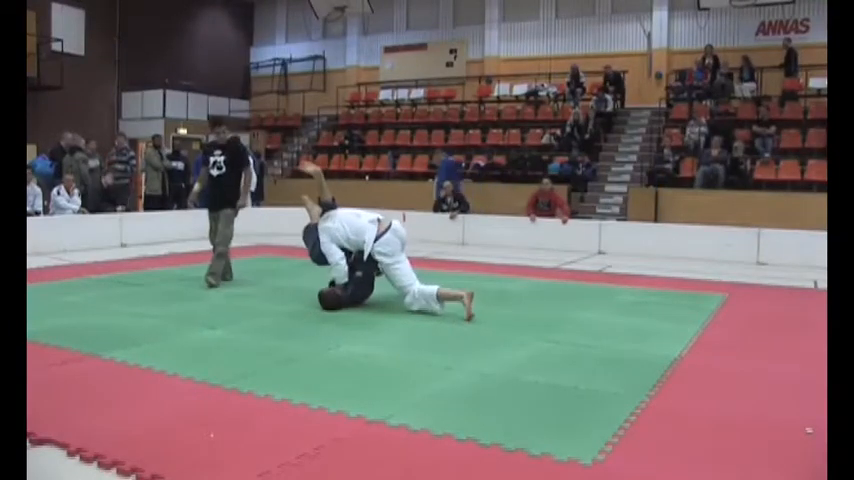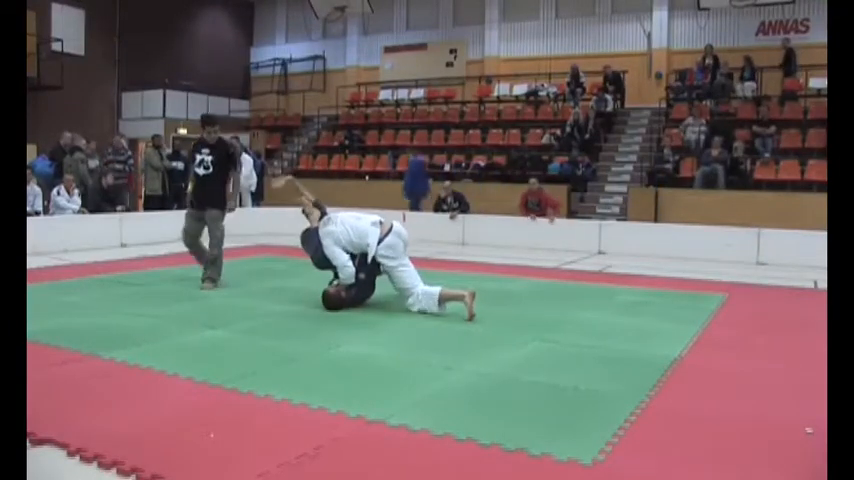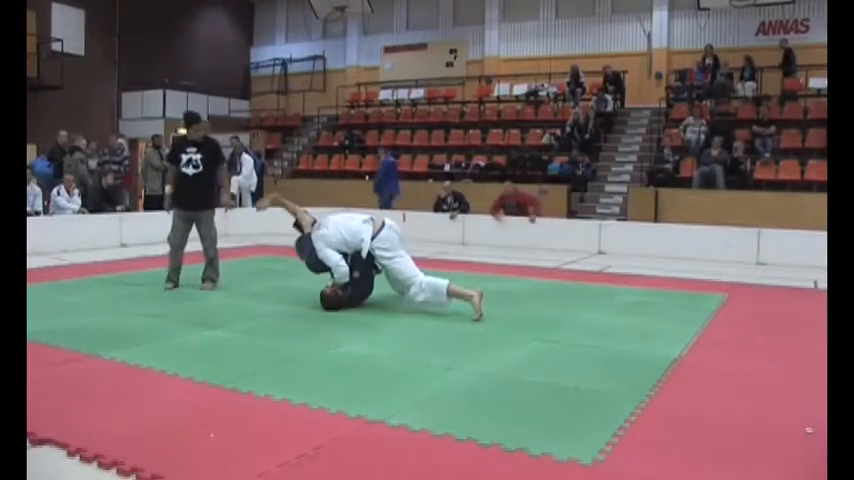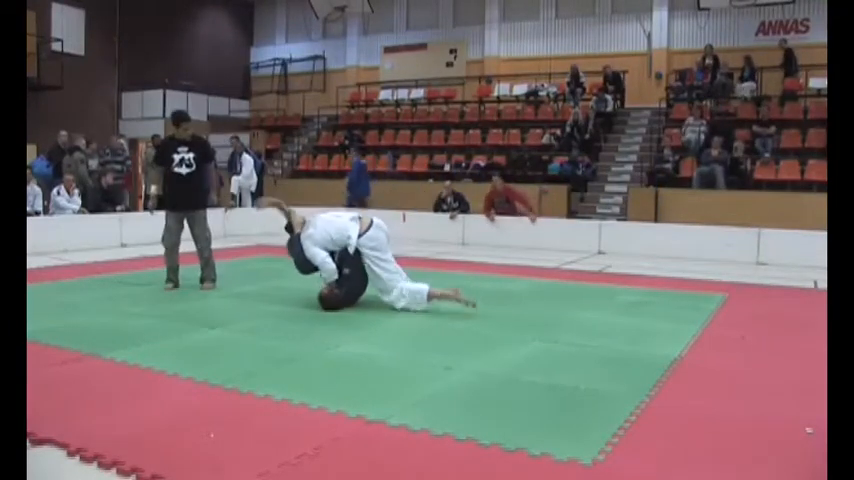
dt=0.4s
person 1, frame 1
left shoulder: (324, 235)
right shoulder: (332, 214)
left elbow: (340, 267)
left hip: (383, 245)
right hip: (393, 227)
left knee: (413, 296)
left ankle: (460, 296)
person 1, frame 2
left shoulder: (326, 240)
right shoulder: (329, 218)
left elbow: (347, 269)
left wrist: (340, 289)
left hip: (385, 248)
right hip: (394, 229)
left knee: (416, 296)
left ankle: (462, 295)
person 1, frame 3
left shoulder: (319, 244)
right shoulder: (319, 224)
left elbow: (341, 269)
right elbow: (299, 211)
left wrist: (335, 288)
left hip: (379, 243)
right hip: (385, 226)
left knee: (416, 283)
left ankle: (469, 295)
person 1, frame 4
left shoulder: (307, 243)
right shoulder: (310, 223)
left elbow: (328, 267)
right elbow: (292, 214)
left wrist: (330, 287)
right wrist: (277, 204)
left hip: (367, 242)
right hip: (373, 224)
left knee: (396, 294)
left ankle: (448, 295)
person 2, frame 1
left shoulder: (237, 147)
right shoulder: (209, 148)
left elbow: (247, 172)
left wrist: (243, 196)
right wrist: (196, 190)
left hip: (229, 201)
right hip: (213, 200)
left knee: (222, 239)
right knee: (215, 239)
left ankle: (214, 275)
right ankle: (225, 273)
person 2, frame 2
left shoulder: (226, 148)
right shoulder: (197, 145)
left elbow: (234, 174)
left wrist: (232, 199)
right wrist: (190, 191)
left hip: (216, 202)
right hip: (197, 200)
left knee: (215, 241)
right knee: (189, 237)
left ankle: (211, 277)
right ankle: (210, 265)
person 2, frame 3
left shoulder: (211, 144)
right shoulder: (178, 144)
left elbow: (221, 169)
right elbow: (172, 170)
left wrist: (225, 194)
right wrist: (168, 194)
left hip: (205, 203)
right hip: (181, 202)
left knee: (209, 242)
right knee: (175, 242)
left ankle: (210, 278)
right ankle: (172, 278)
person 2, frame 4
left shoulder: (201, 143)
right shoulder: (166, 145)
left elbow: (209, 168)
right elbow: (159, 170)
left wrist: (212, 191)
right wrist: (154, 194)
left hip: (197, 202)
right hip: (173, 203)
left knee: (203, 242)
right knee: (170, 243)
left ankle: (208, 278)
right ankle: (172, 279)
